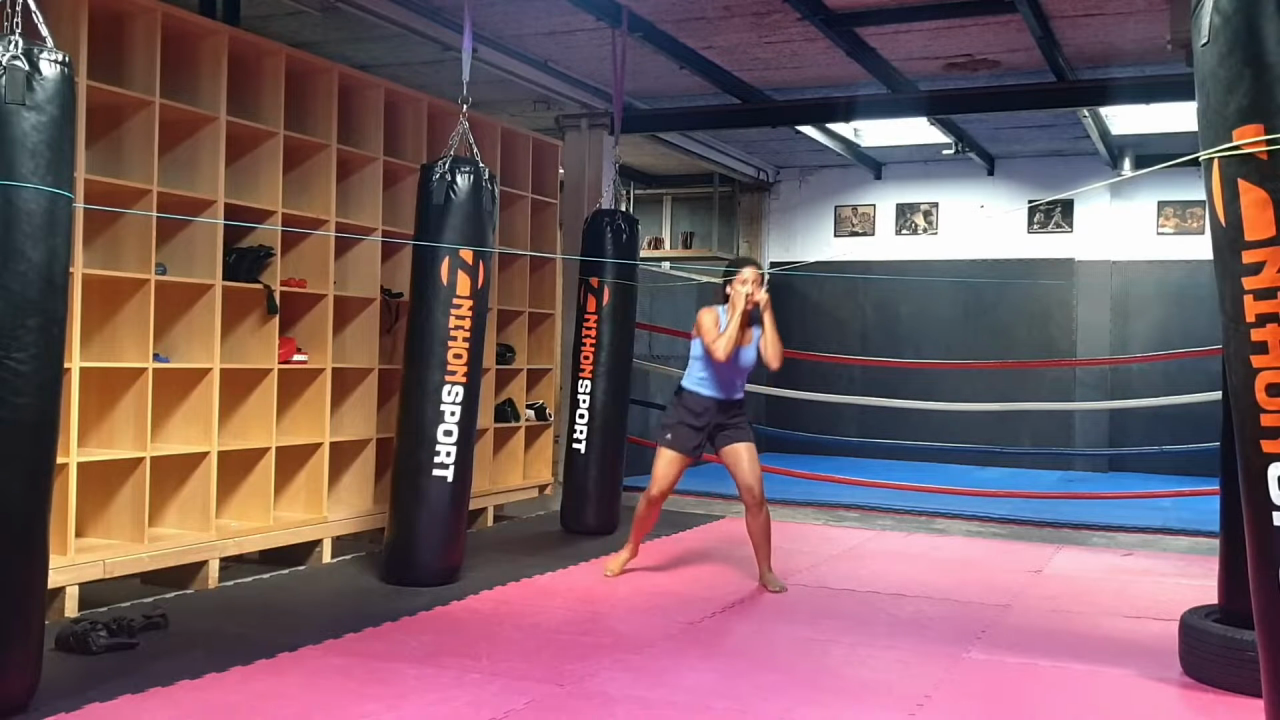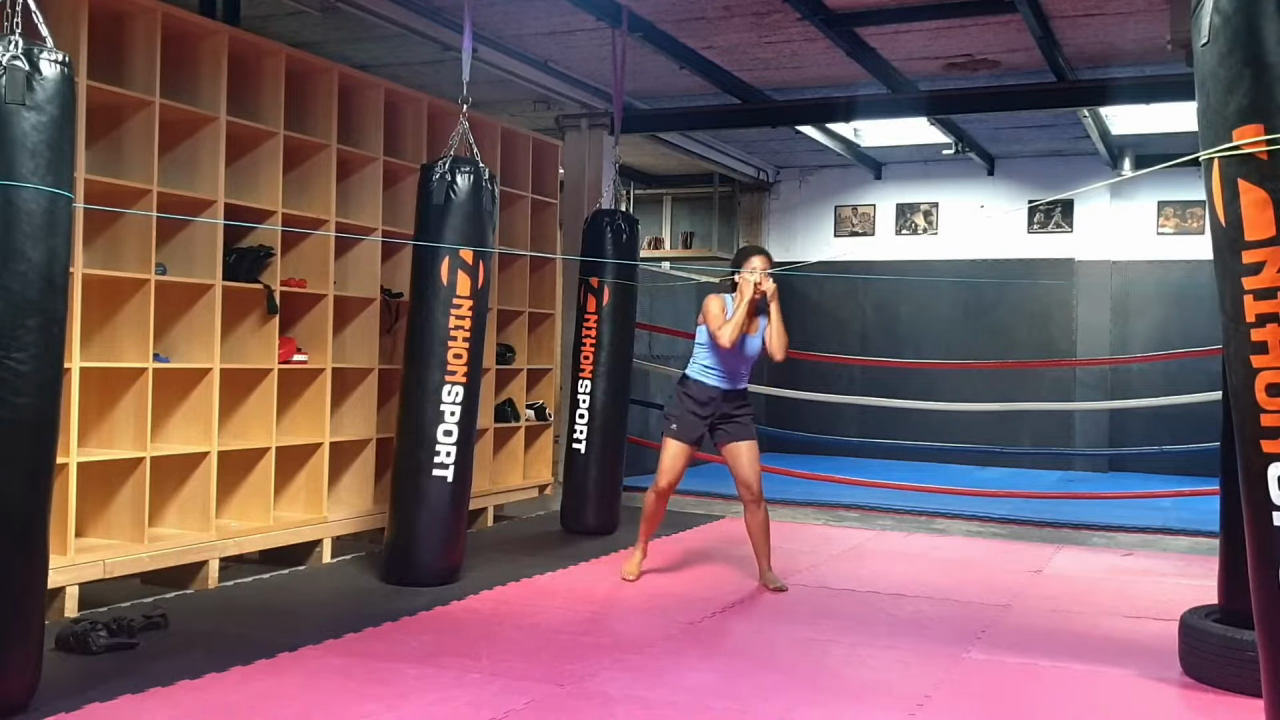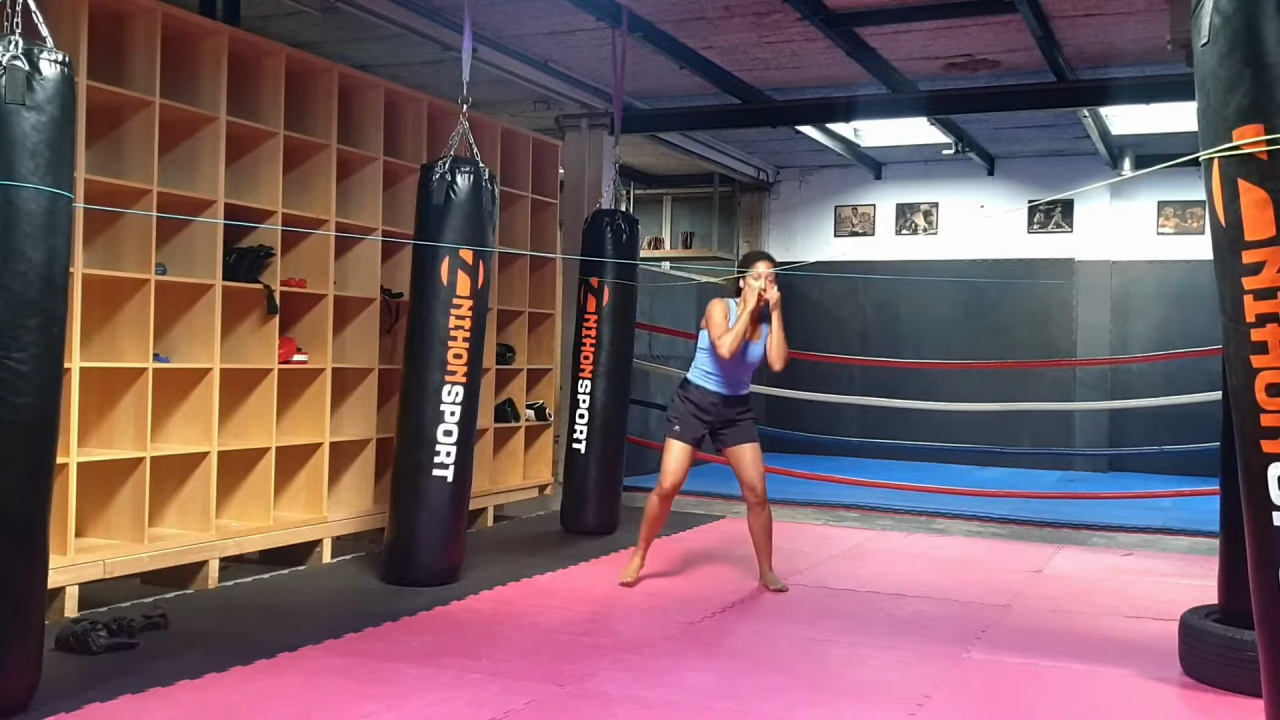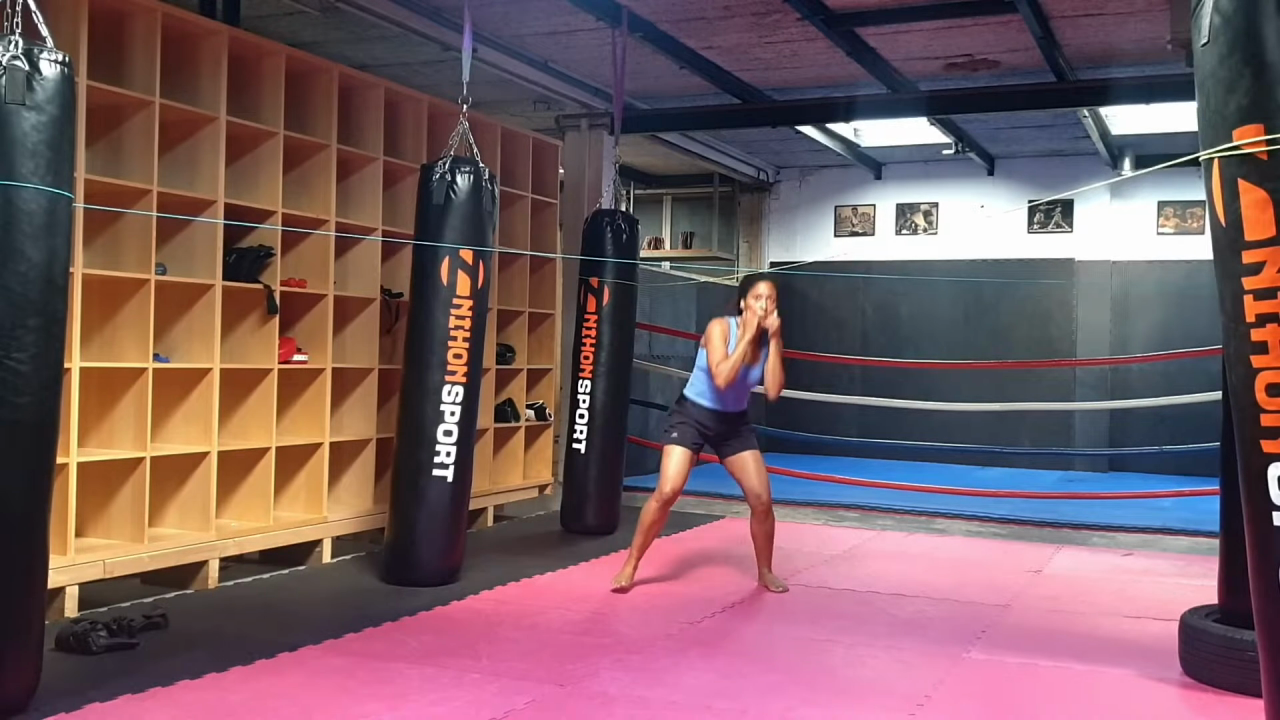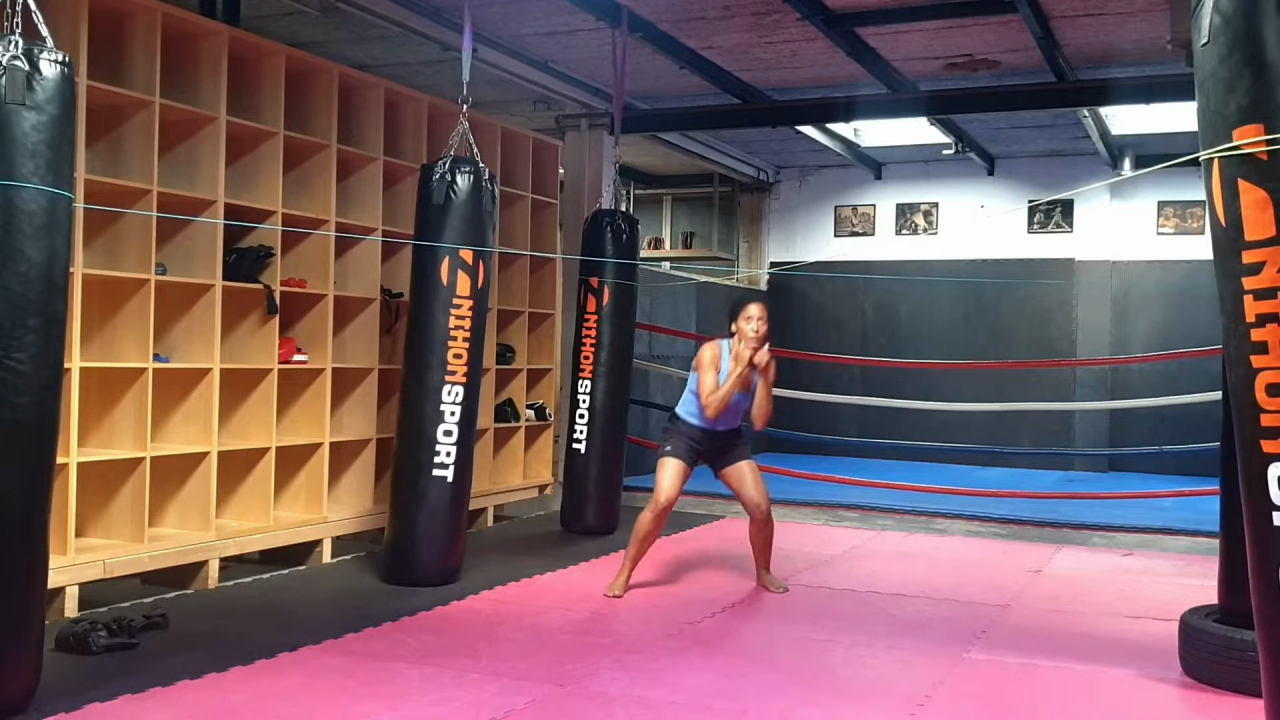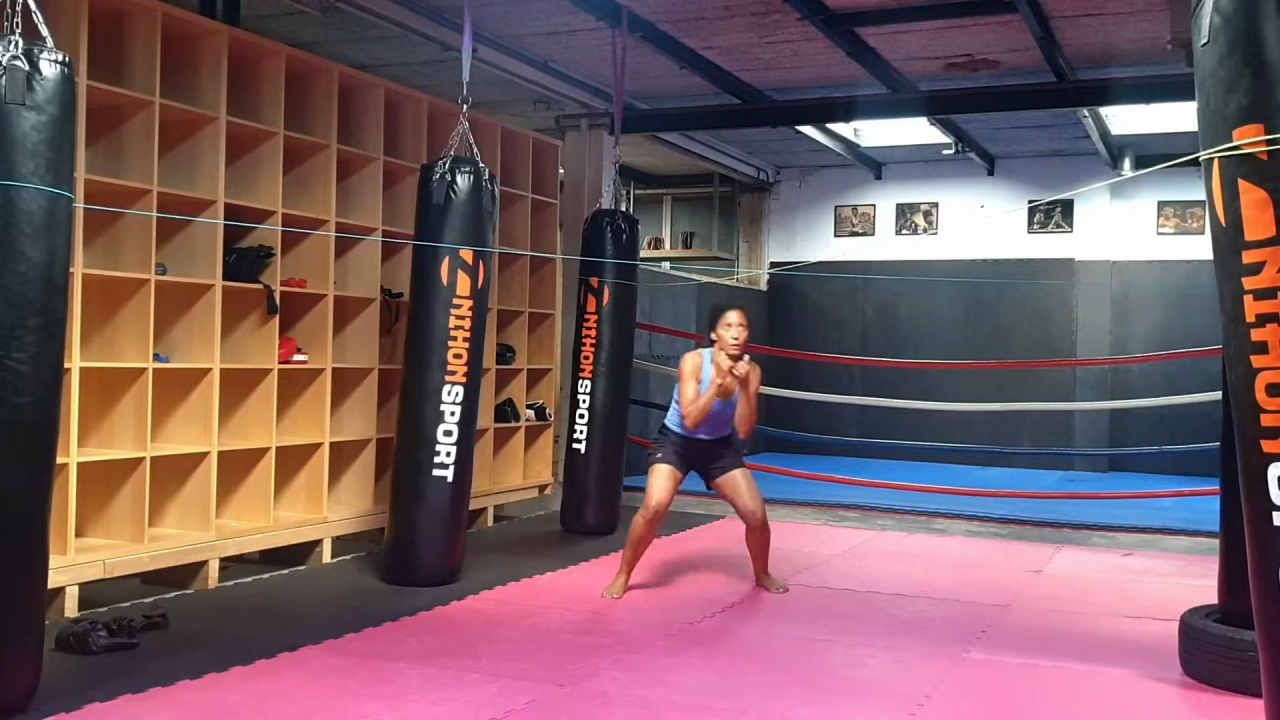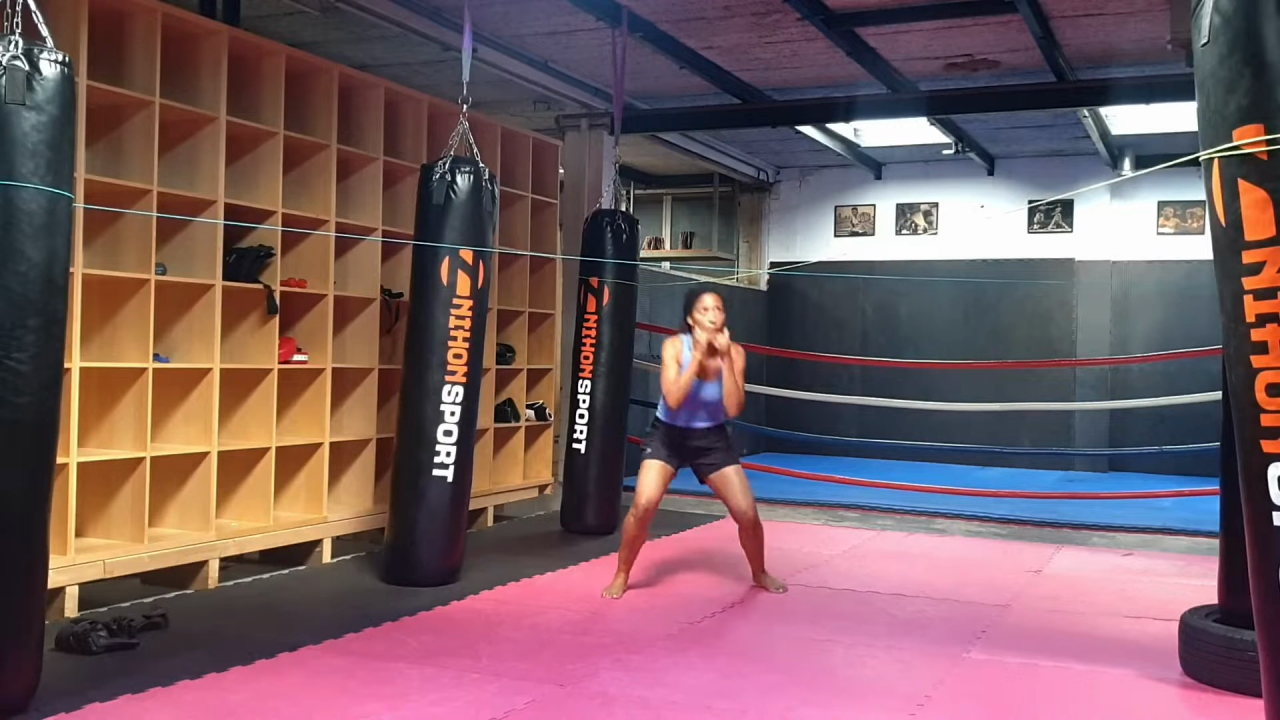
dt=0.1s
person 1, frame 1
left shoulder: (760, 324)
right shoulder: (709, 315)
left elbow: (774, 363)
right elbow: (721, 353)
left wrist: (766, 312)
right wrist: (738, 313)
left hip: (731, 414)
right hip: (690, 408)
left knee: (754, 492)
right knee: (658, 490)
left ankle: (765, 571)
right ankle: (630, 548)
person 1, frame 2
left shoulder: (765, 313)
right shoulder: (715, 302)
left elbow: (779, 354)
right elbow: (726, 340)
left wrist: (773, 303)
right wrist: (745, 300)
left hip: (735, 403)
right hip: (694, 397)
left knee: (752, 491)
right knee: (665, 484)
left ankle: (766, 571)
right ankle: (640, 551)
person 1, frame 3
left shoulder: (768, 320)
right shoulder: (719, 307)
left elbow: (778, 363)
right elbow: (726, 350)
left wrist: (775, 311)
right wrist: (749, 308)
left hip: (736, 408)
right hip: (695, 401)
left knee: (757, 492)
right knee: (668, 485)
left ankle: (766, 572)
right ankle: (638, 557)
person 1, frame 4
left shoulder: (768, 341)
right shoulder: (720, 329)
left elbow: (773, 391)
right elbow: (722, 379)
left wrist: (775, 337)
right wrist: (749, 337)
left hip: (734, 423)
right hip: (692, 415)
left knee: (761, 498)
right knee: (667, 491)
left ankle: (765, 572)
right ankle: (630, 565)
person 1, frame 5
left shoulder: (765, 362)
right shoulder: (711, 352)
left elbow: (760, 421)
right elbow: (710, 408)
left wrist: (763, 374)
right wrist: (739, 368)
left hip: (728, 439)
right hip: (685, 432)
left knee: (760, 507)
right knee: (662, 501)
left ankle: (763, 573)
right ankle: (624, 573)
person 1, frame 6
left shoulder: (750, 371)
right shoulder: (692, 361)
left elbow: (745, 431)
right elbow: (689, 420)
left wrist: (743, 385)
right wrist: (718, 381)
left hip: (719, 447)
right hip: (677, 442)
left knee: (756, 514)
right knee: (653, 508)
left ankle: (762, 575)
right ankle: (622, 577)
person 1, frame 7
left shoulder: (736, 354)
right shoulder: (675, 346)
left elbow: (733, 409)
right elbow: (672, 399)
left wrist: (726, 358)
right wrist: (698, 355)
left hip: (712, 438)
right hip: (668, 435)
left knee: (747, 513)
right knee: (644, 503)
left ankle: (760, 574)
right ankle: (621, 575)
